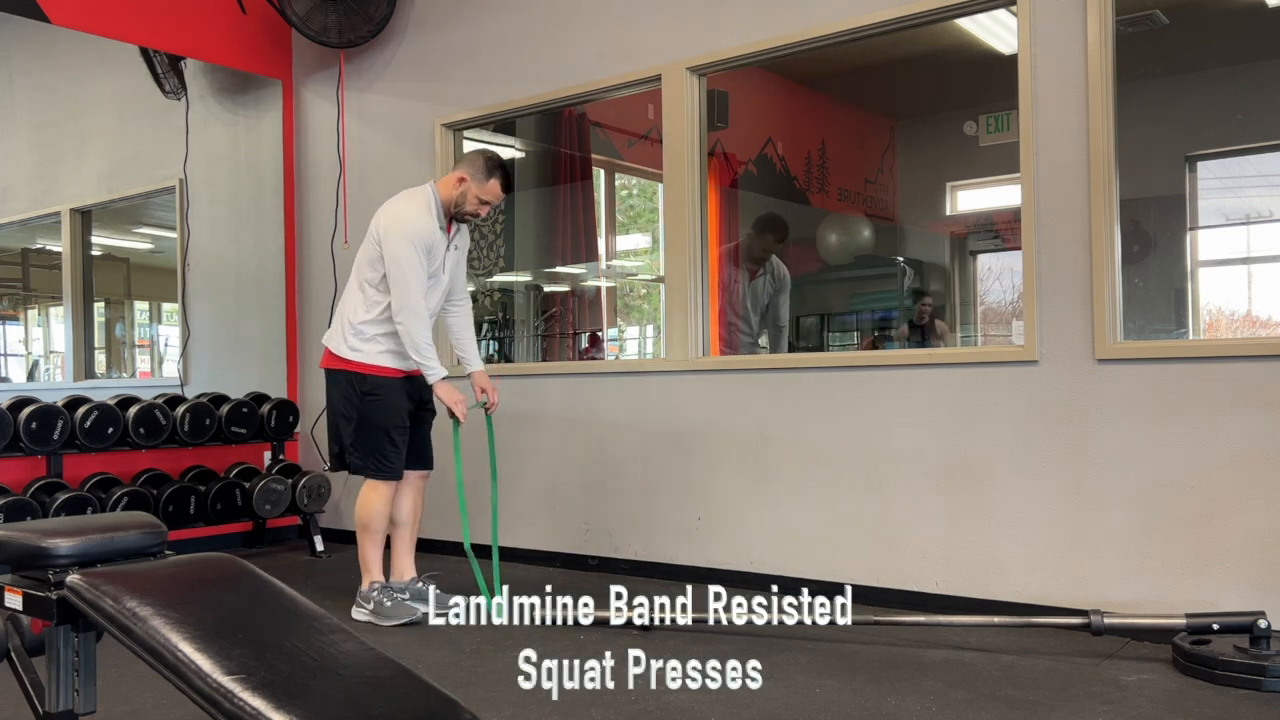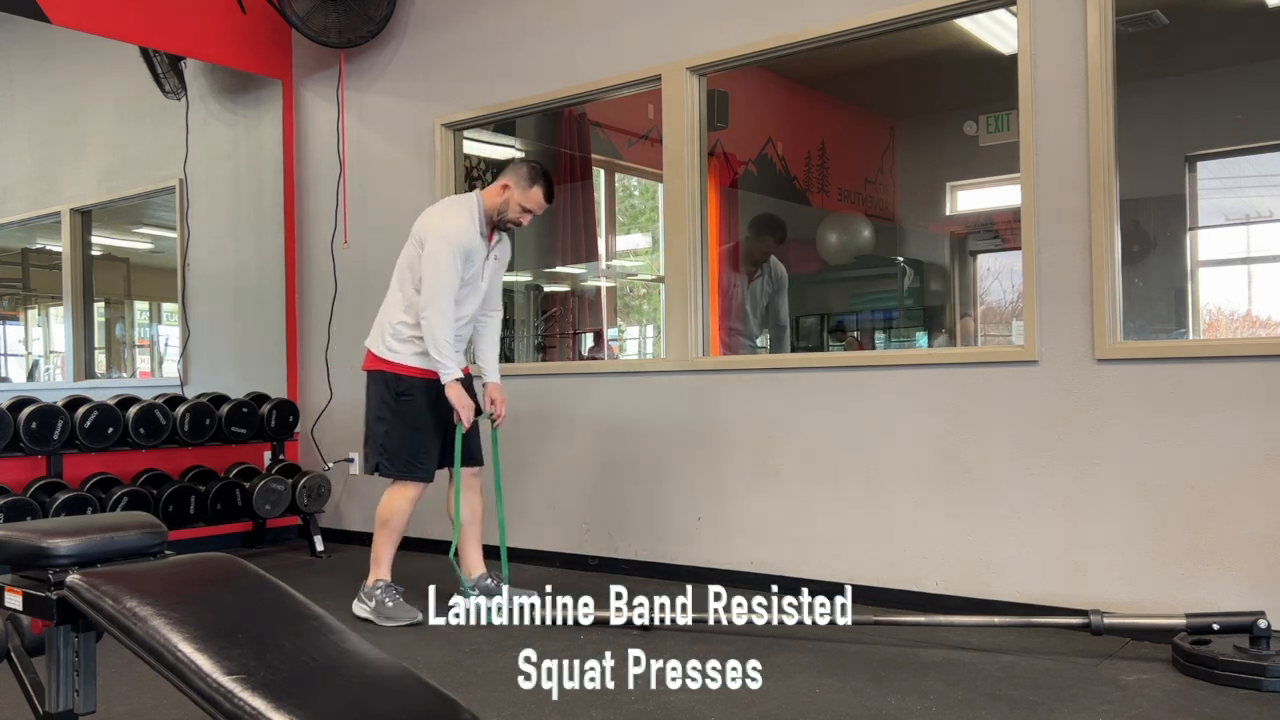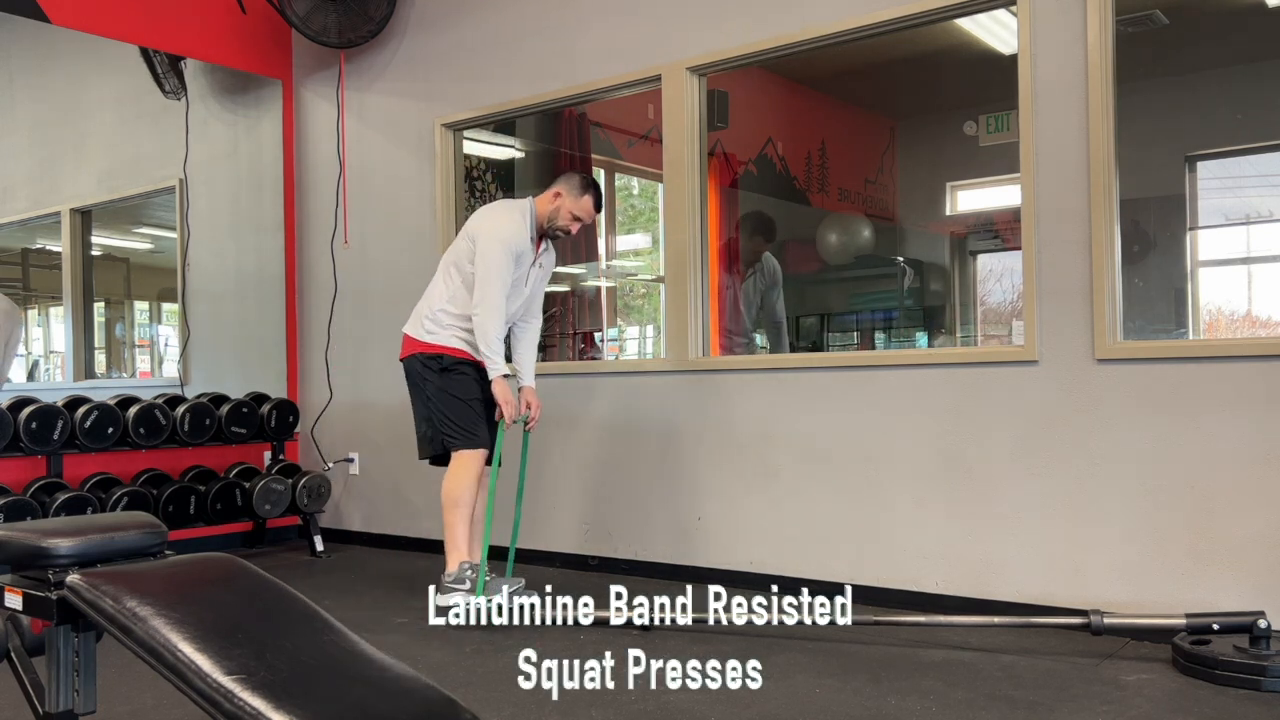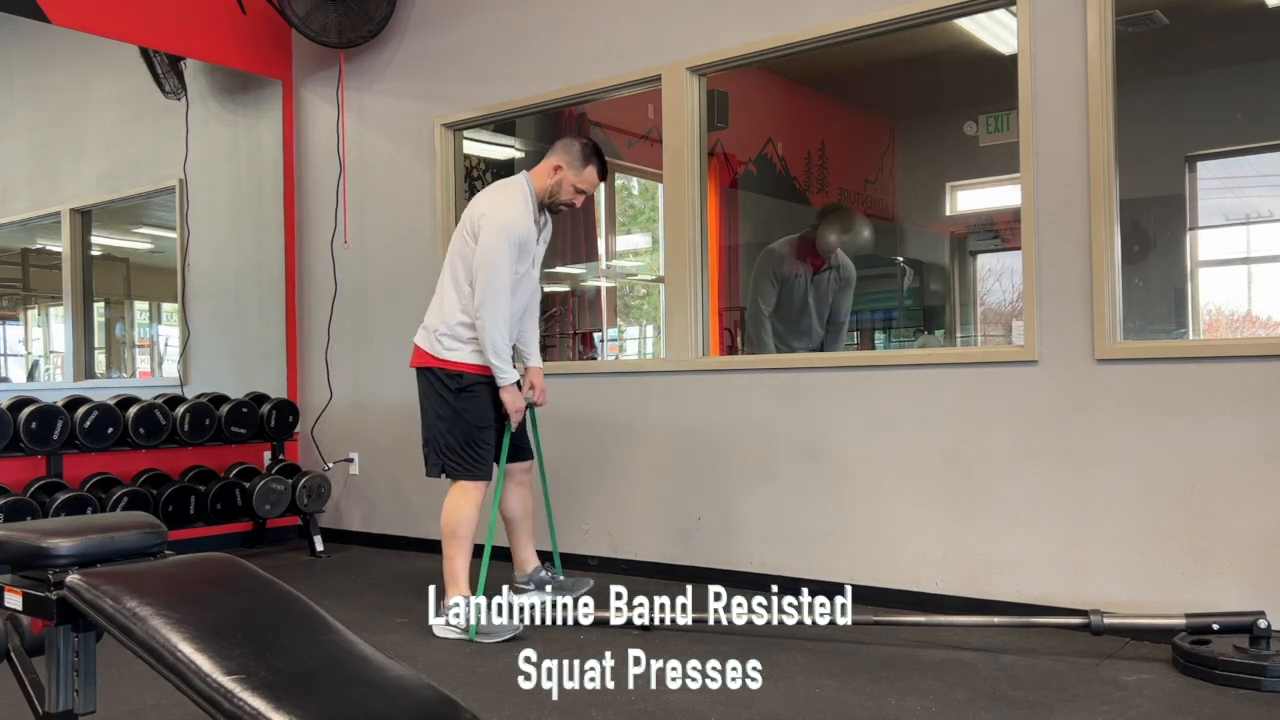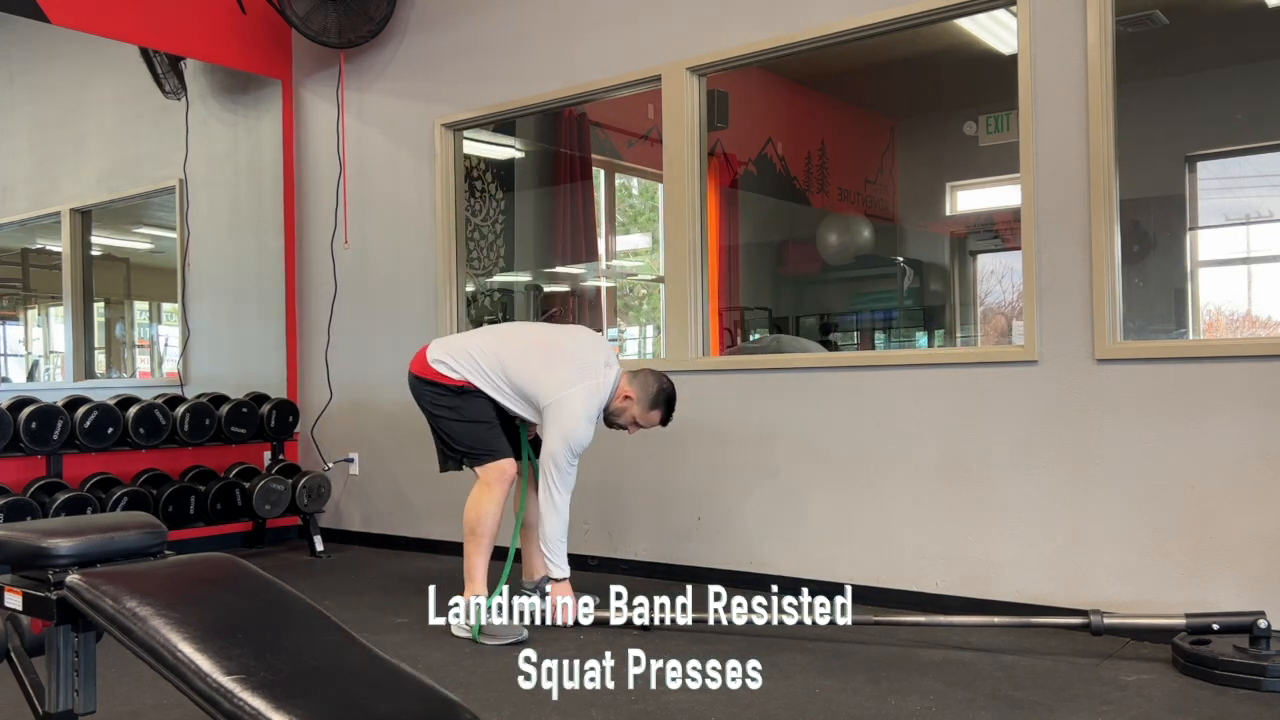
dt=1s
person 1, frame 1
left shoulder: (456, 230)
right shoulder: (409, 218)
left elbow: (456, 304)
right elbow: (408, 310)
left wrist: (476, 368)
right wrist: (439, 379)
left hip: (404, 363)
right hip: (363, 360)
left knee: (416, 471)
right knee: (383, 474)
left ankle: (403, 580)
right ankle: (371, 591)
person 1, frame 2
left shoulder: (501, 243)
right shoulder: (451, 223)
left elbow: (488, 314)
right elbow: (435, 309)
left wrist: (491, 378)
right wrist: (451, 381)
left hip: (445, 366)
right hip: (402, 363)
left knee: (468, 469)
right knee: (412, 476)
left ankle: (475, 579)
right ankle: (376, 588)
person 1, frame 3
left shoulder: (545, 254)
right shoulder: (503, 223)
left elbow: (527, 321)
right elbow: (487, 305)
left wrist: (527, 383)
right wrist: (499, 378)
left hip: (471, 356)
right hip: (437, 347)
left knee: (482, 462)
right knee: (469, 452)
left ankle: (475, 574)
right ankle: (456, 576)
person 1, frame 4
left shoulder: (541, 217)
right shoulder: (504, 212)
right elbow: (489, 307)
left wrist: (532, 363)
right wrist: (506, 381)
left hip: (490, 361)
right hip: (456, 361)
left knee: (517, 466)
right knee: (471, 478)
left ankle: (530, 574)
right ankle: (455, 608)
person 1, frame 5
left shoulder: (605, 356)
right shoulder: (576, 410)
right elbow: (555, 495)
right wrist: (560, 577)
left hip: (470, 369)
right hip: (442, 375)
left knee: (536, 466)
right knee: (500, 471)
left ankle: (535, 584)
right ankle: (473, 608)
